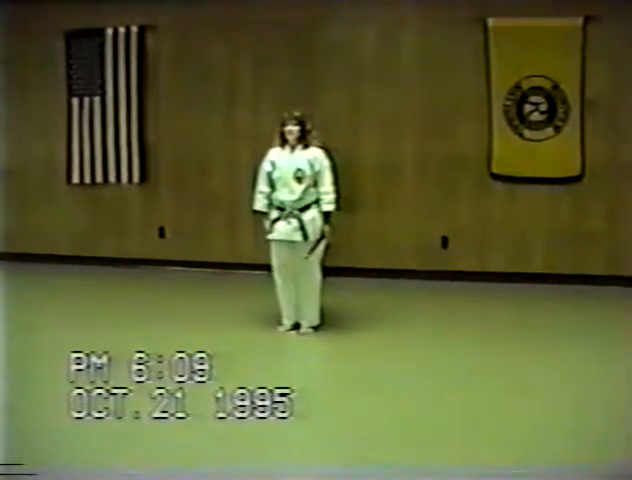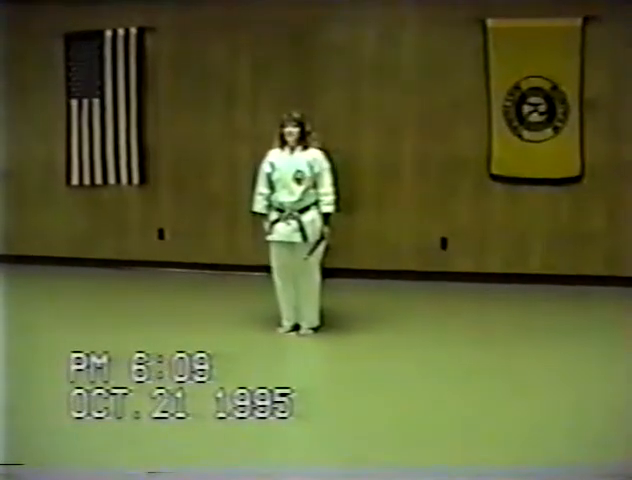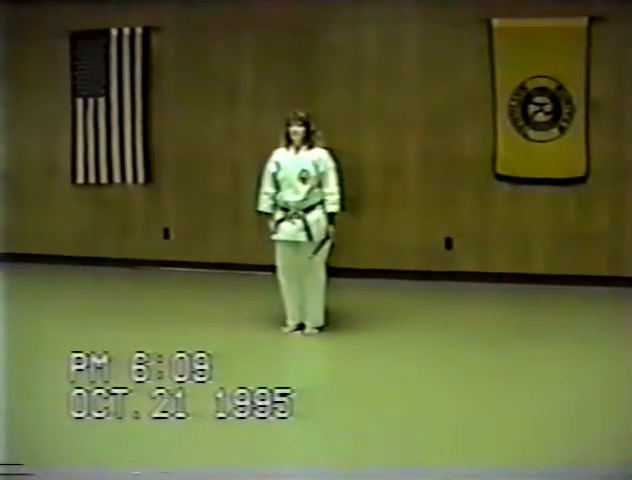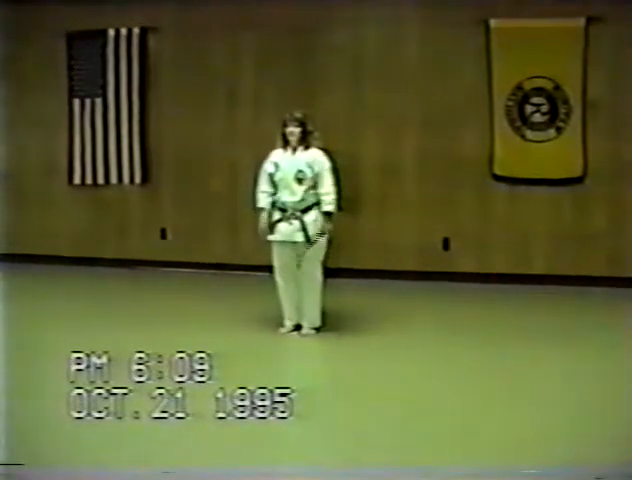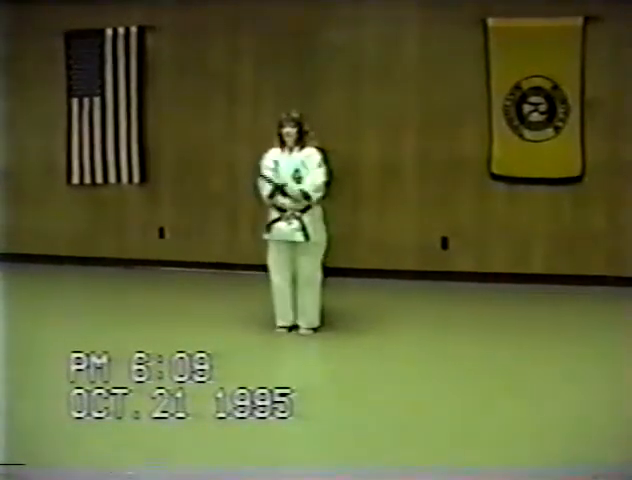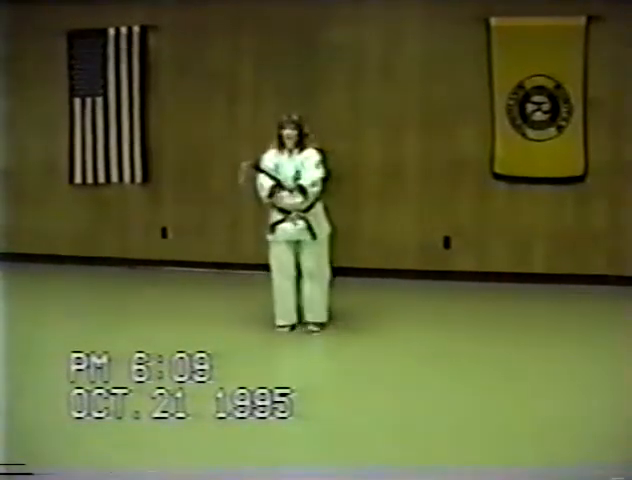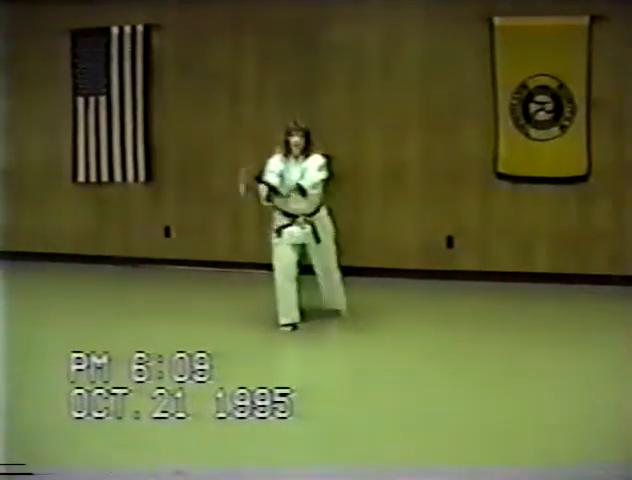
dt=0.2s
person 1, frame 1
left shoulder: (316, 155)
right shoulder: (273, 156)
left elbow: (326, 189)
right elbow: (263, 188)
left wrist: (326, 219)
right wrist: (265, 216)
left hip: (308, 219)
right hip: (280, 220)
left knee: (308, 270)
right knee: (282, 270)
left ankle: (309, 320)
right ankle: (289, 318)
person 1, frame 2
left shoulder: (315, 156)
right shoulder: (272, 157)
left elbow: (326, 191)
right elbow: (263, 189)
left wrist: (326, 221)
right wrist: (265, 218)
left hip: (308, 221)
right hip: (280, 221)
left knee: (307, 272)
right knee: (282, 272)
left ankle: (309, 321)
right ankle: (289, 320)
person 1, frame 3
left shoulder: (320, 156)
right shoulder: (278, 156)
left elbow: (331, 190)
right elbow: (268, 188)
left wrist: (331, 220)
right wrist: (269, 216)
left hip: (312, 220)
right hip: (285, 220)
left knee: (312, 271)
right knee: (287, 271)
left ankle: (313, 320)
right ankle: (294, 319)
person 1, frame 4
left shoulder: (317, 156)
right shoulder: (274, 157)
left elbow: (327, 188)
right elbow: (264, 185)
left wrist: (327, 217)
right wrist: (264, 212)
left hip: (310, 221)
right hip: (281, 221)
left knee: (309, 273)
right knee: (283, 272)
left ankle: (310, 321)
right ankle: (290, 320)
person 1, frame 5
left shoulder: (312, 155)
right shoulder: (271, 155)
left elbow: (317, 183)
right elbow: (265, 181)
left wrist: (302, 194)
right wrist: (273, 191)
left hip: (308, 220)
right hip: (279, 220)
left knee: (308, 273)
right knee: (279, 271)
left ankle: (308, 321)
right ankle: (284, 320)
person 1, frame 6
left shoulder: (311, 155)
right shoulder: (270, 157)
left elbow: (312, 180)
right elbow: (264, 182)
left wrist: (296, 188)
right wrist: (272, 189)
left hip: (310, 218)
right hip: (281, 220)
left knee: (315, 270)
right knee: (282, 270)
left ankle: (316, 317)
right ankle: (286, 319)
person 1, frame 7
left shoulder: (317, 161)
right shoulder: (276, 162)
left elbow: (312, 183)
right elbow: (269, 184)
left wrist: (294, 191)
right wrist: (268, 192)
left hip: (315, 221)
right hip: (286, 223)
left knee: (327, 266)
right knee: (284, 270)
left ankle: (336, 304)
right ankle: (288, 318)
